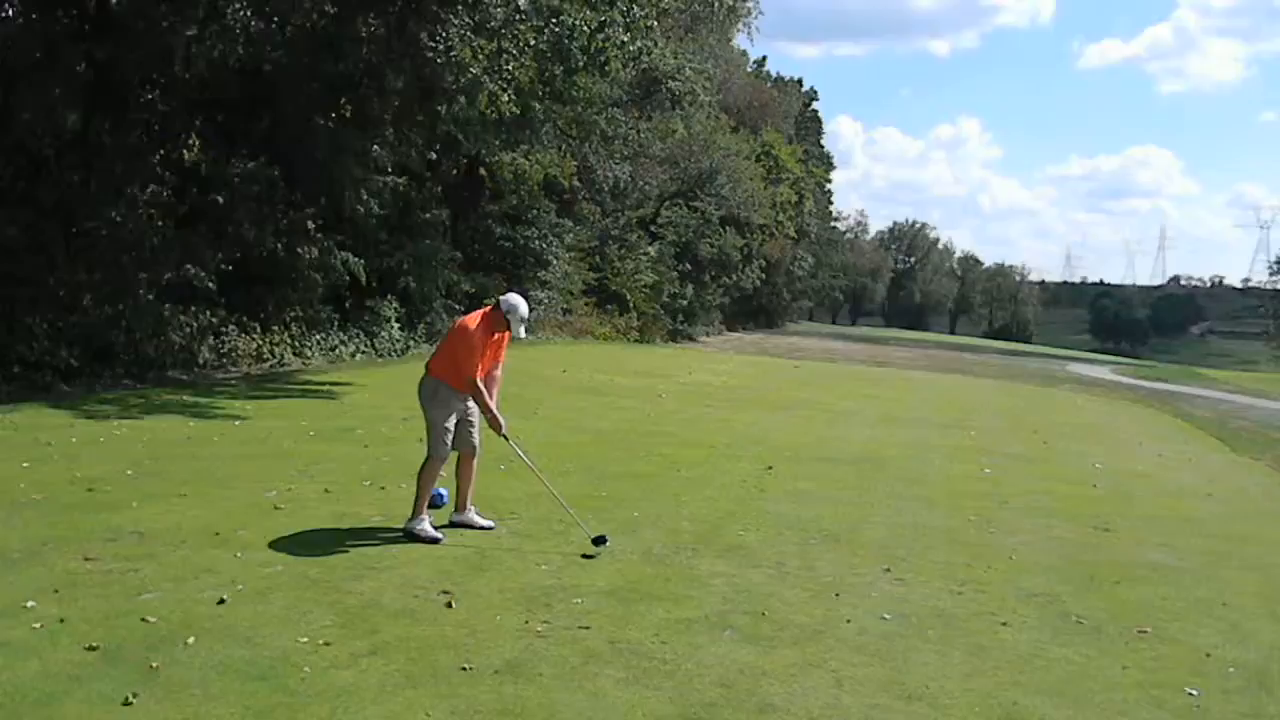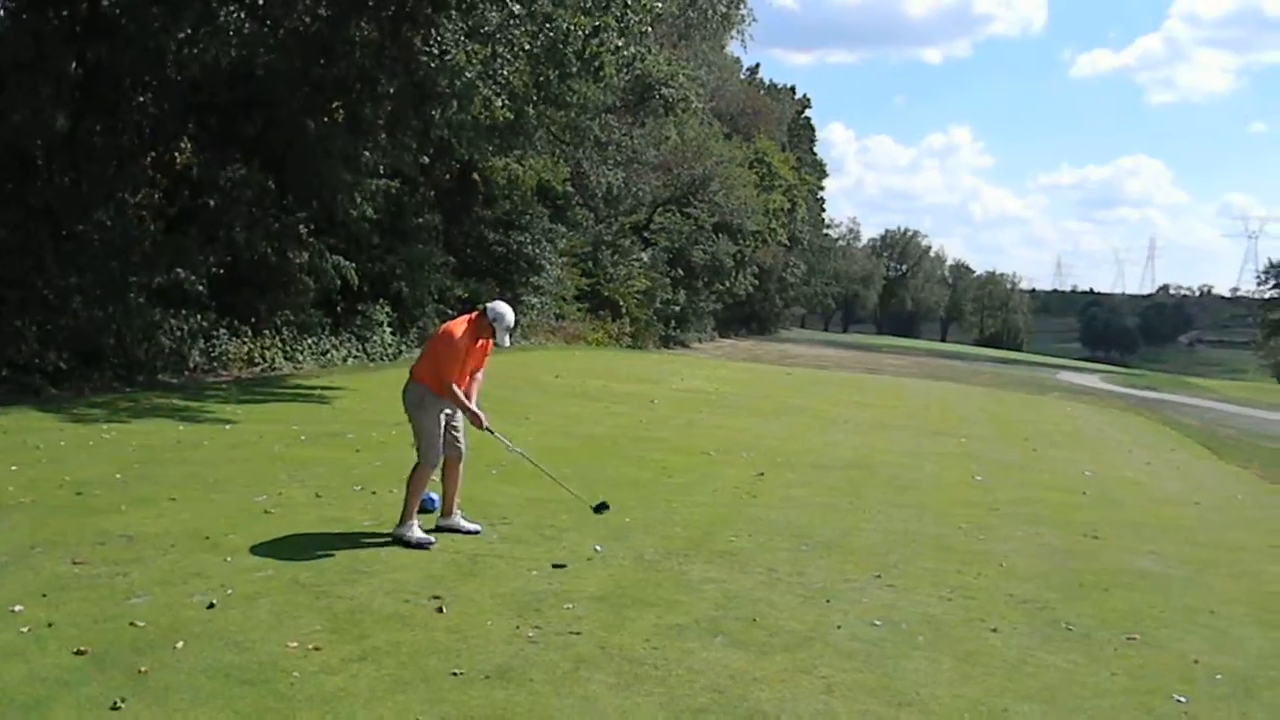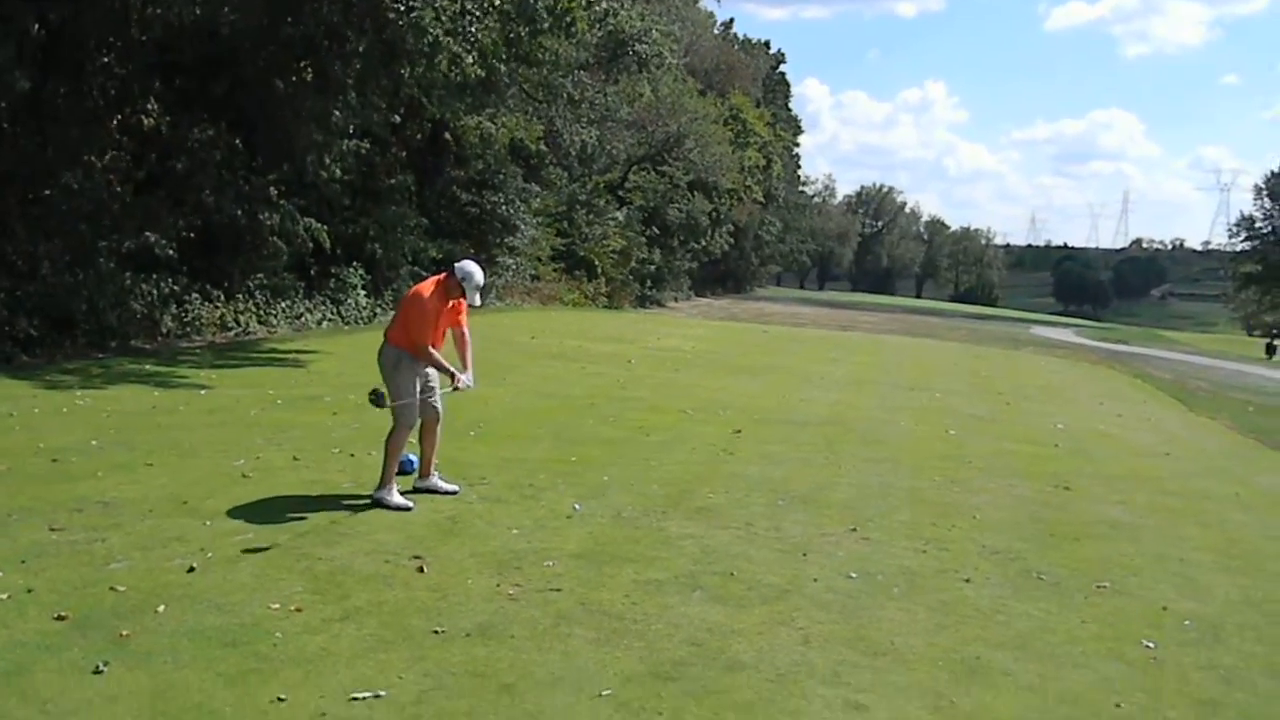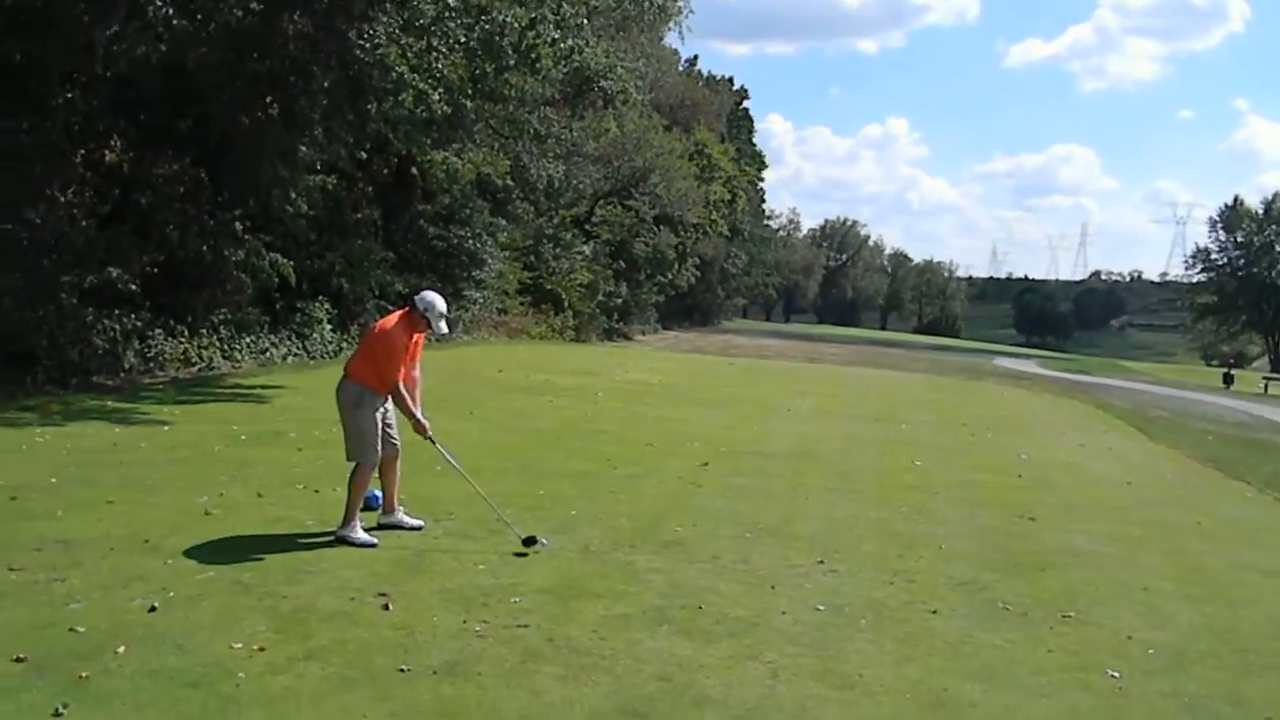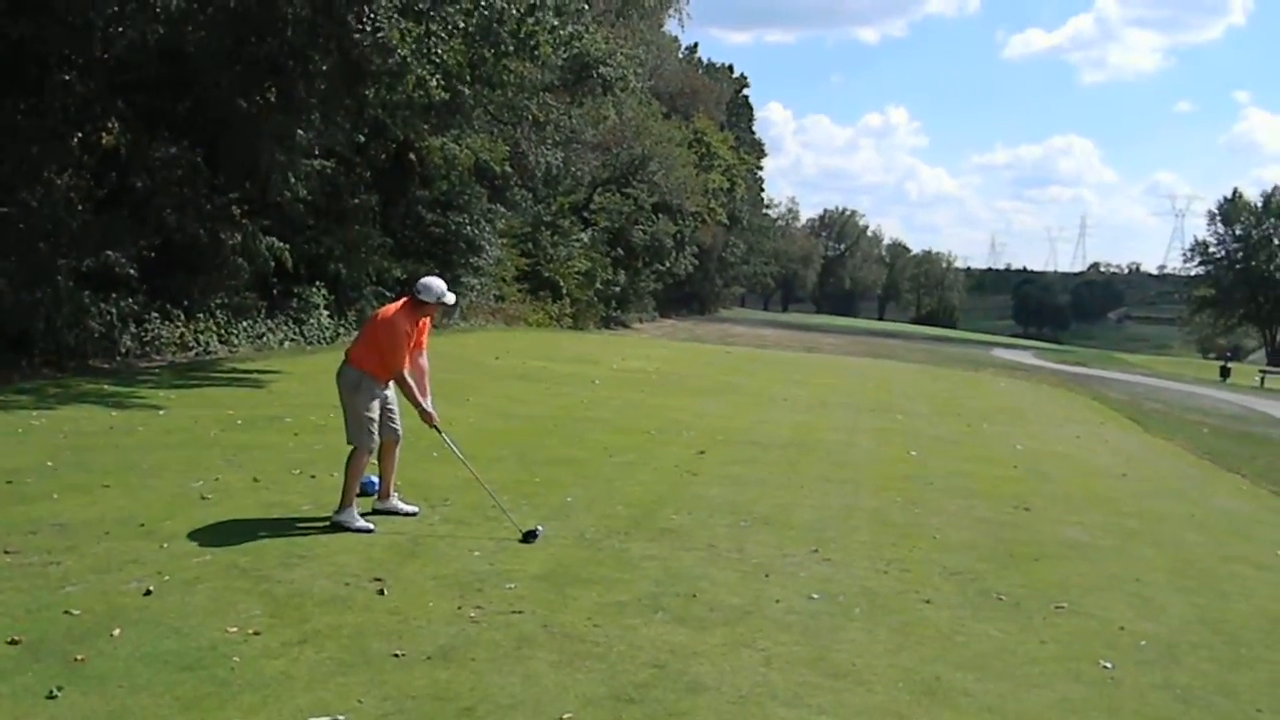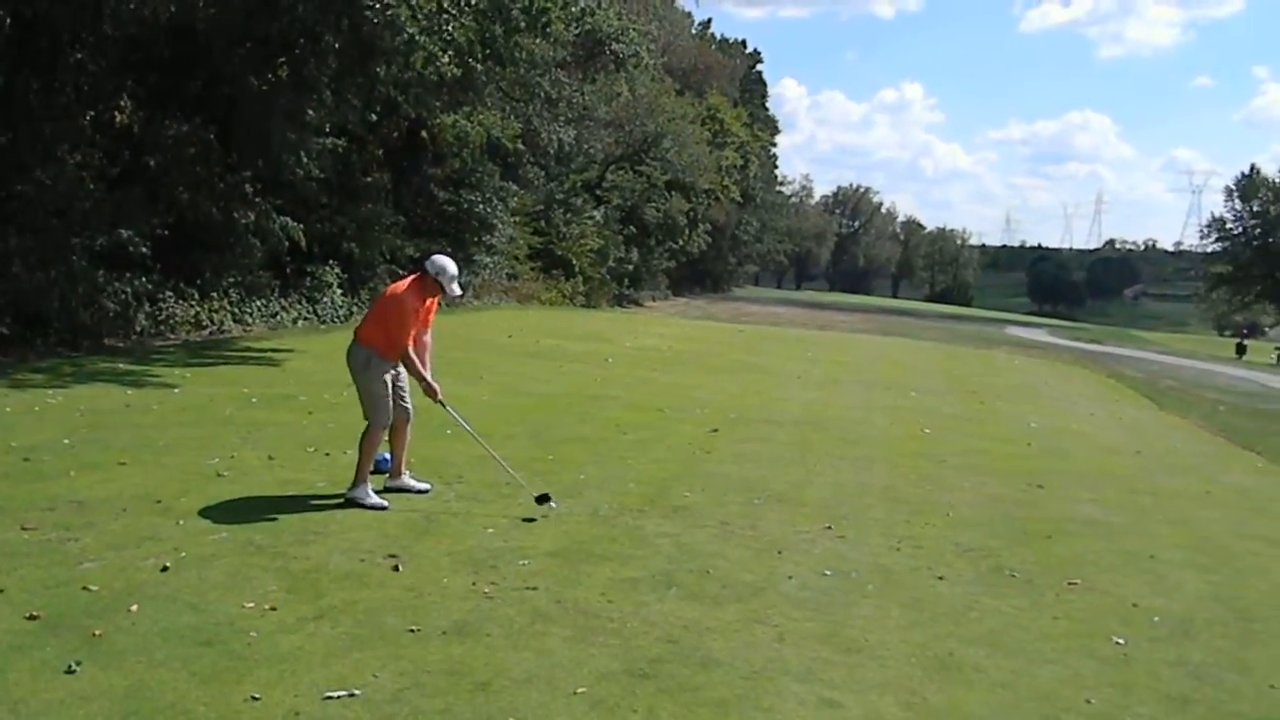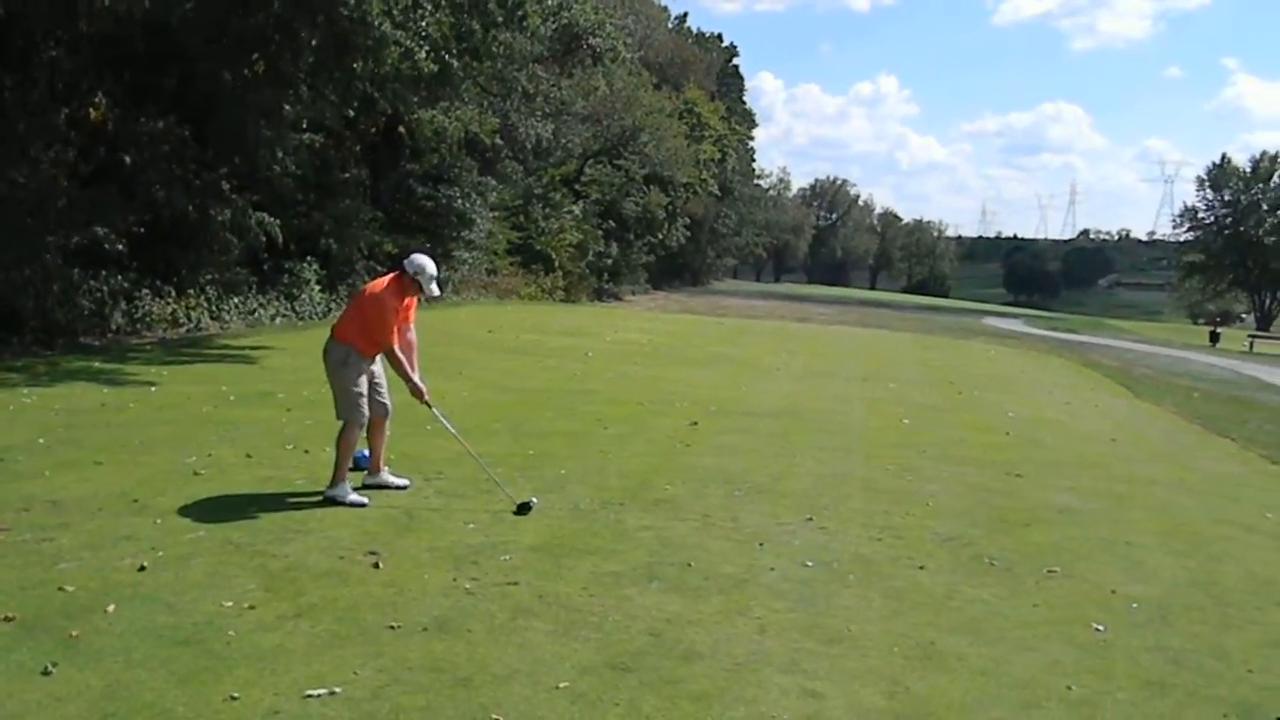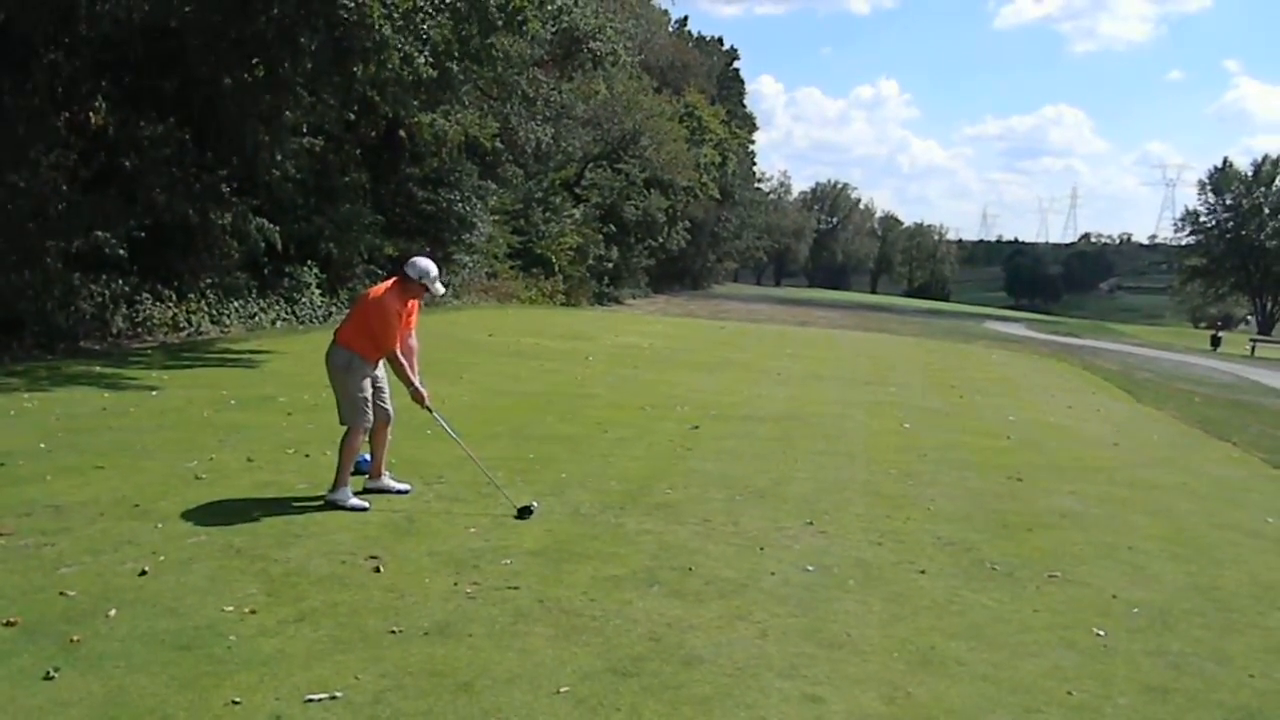
dt=0.7s
person 1, frame 1
left shoulder: (502, 330)
right shoulder: (471, 330)
left elbow: (495, 369)
right elbow: (473, 381)
left wrist: (493, 406)
right wrist: (491, 414)
left hip: (466, 393)
right hip: (440, 389)
left knee: (470, 451)
right knee: (439, 453)
left ankle: (463, 512)
right ankle: (417, 519)
person 1, frame 2
left shoulder: (484, 337)
right shoulder: (455, 336)
left elbow: (476, 371)
right elbow: (448, 384)
left wrist: (472, 405)
right wrist: (471, 411)
left hip: (448, 397)
right hip: (425, 395)
left knee: (455, 455)
right knee: (430, 459)
left ankle: (449, 516)
right ankle: (406, 524)
person 1, frame 3
left shoulder: (456, 297)
right shoulder: (424, 298)
left elbow: (461, 333)
right elbow: (423, 347)
left wrist: (467, 371)
right wrist: (451, 372)
left hip: (424, 359)
right hip: (400, 357)
left knee: (433, 416)
right knee: (406, 421)
left ankle: (426, 477)
right ankle: (385, 489)
person 1, frame 4
left shoulder: (416, 330)
right shoulder: (392, 333)
left elbow: (412, 371)
right elbow: (396, 386)
left wrist: (418, 411)
right wrist: (415, 419)
left hip: (379, 394)
right hip: (359, 393)
left knee: (392, 452)
right knee: (369, 459)
left ankle: (390, 513)
right ankle: (349, 526)
person 1, frame 5
left shoulder: (422, 318)
right shoulder: (396, 322)
left elbow: (419, 358)
right elbow: (401, 374)
left wrist: (427, 399)
right wrist: (421, 408)
left hip: (381, 380)
right hip: (359, 378)
left knee: (392, 437)
right knee: (366, 444)
left ankle: (386, 498)
right ankle: (345, 511)
person 1, frame 6
left shoulder: (430, 295)
right shoulder: (403, 298)
left elbow: (423, 335)
right elbow: (405, 350)
left wrist: (427, 376)
right wrist: (425, 382)
left hip: (390, 357)
right hip: (369, 356)
left knee: (403, 416)
right knee: (381, 420)
left ankle: (397, 476)
right ankle: (359, 487)
person 1, frame 7
left shoulder: (408, 293)
right shoulder: (382, 298)
left elbow: (407, 332)
right elbow: (391, 349)
left wrist: (416, 375)
right wrist: (412, 383)
left hip: (368, 353)
right hip: (346, 354)
left knee: (381, 411)
right knee: (357, 417)
left ankle: (376, 472)
right ankle: (338, 485)
person 1, frame 8
left shoulder: (410, 298)
right shoulder: (386, 302)
left elbow: (408, 338)
right elbow: (393, 354)
left wrist: (416, 380)
right wrist: (413, 387)
left hip: (370, 358)
right hip: (348, 358)
left knee: (383, 417)
right knee: (361, 422)
left ankle: (377, 477)
right ankle: (339, 489)
